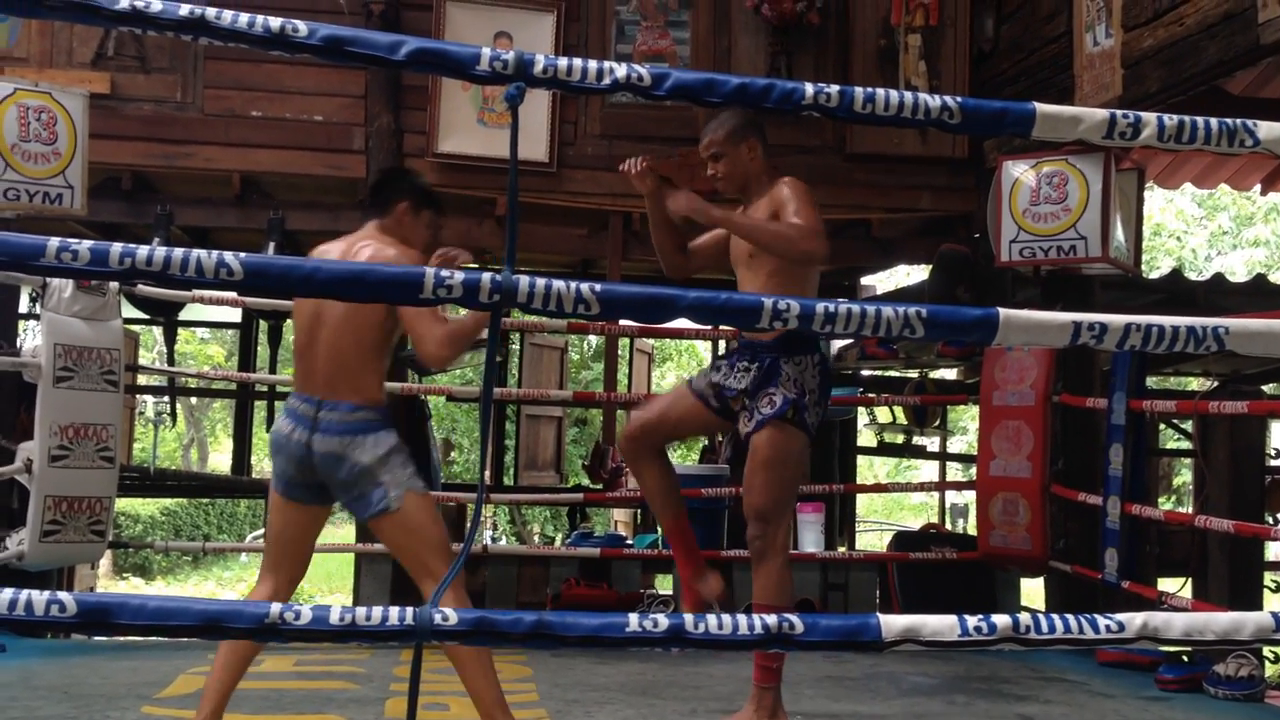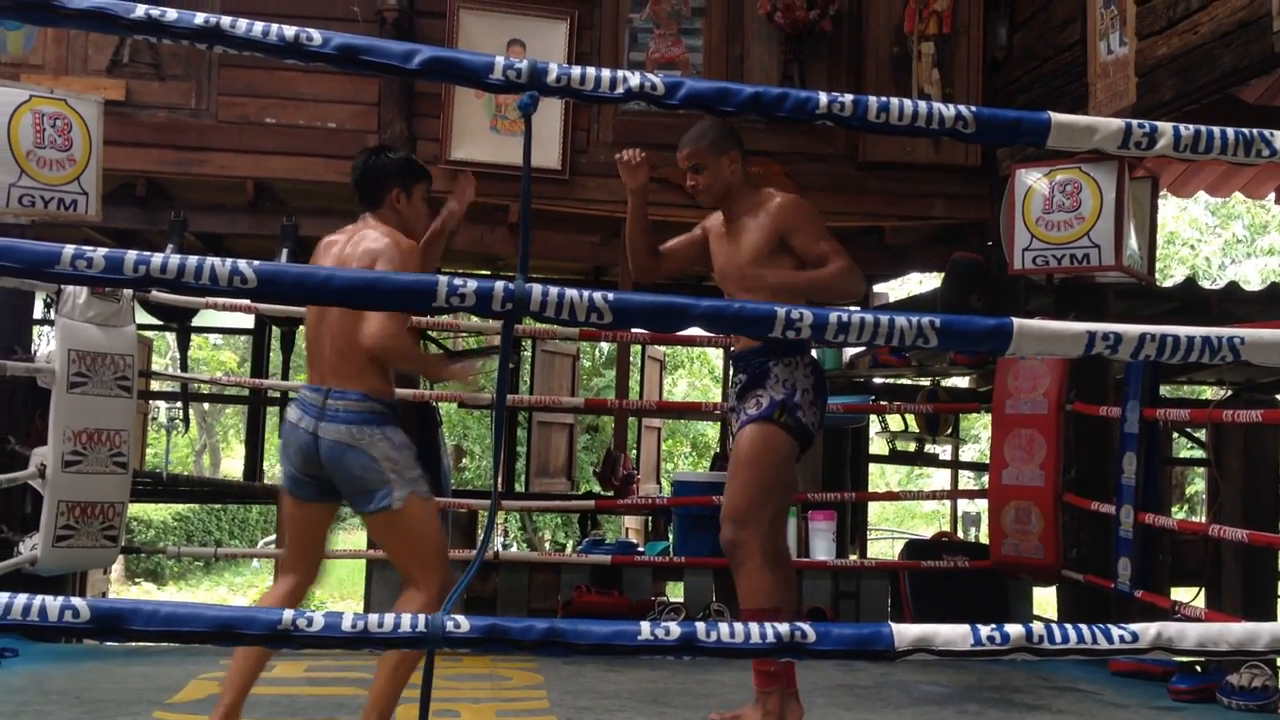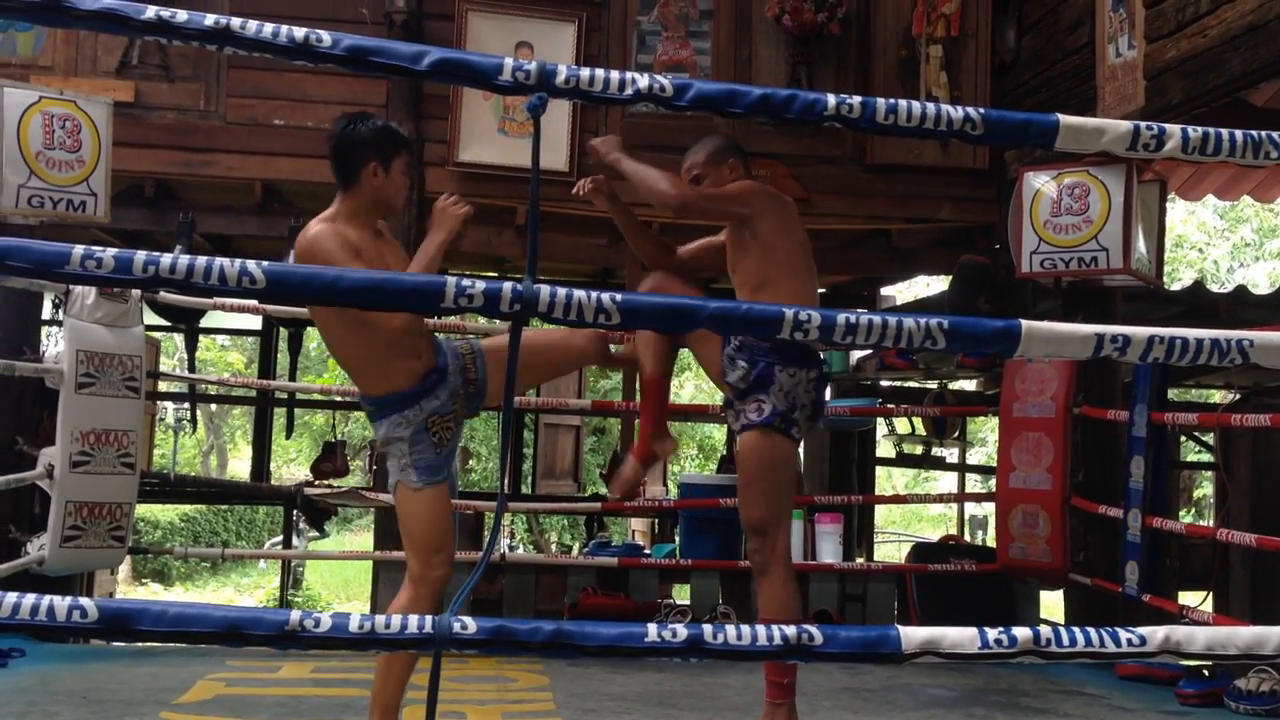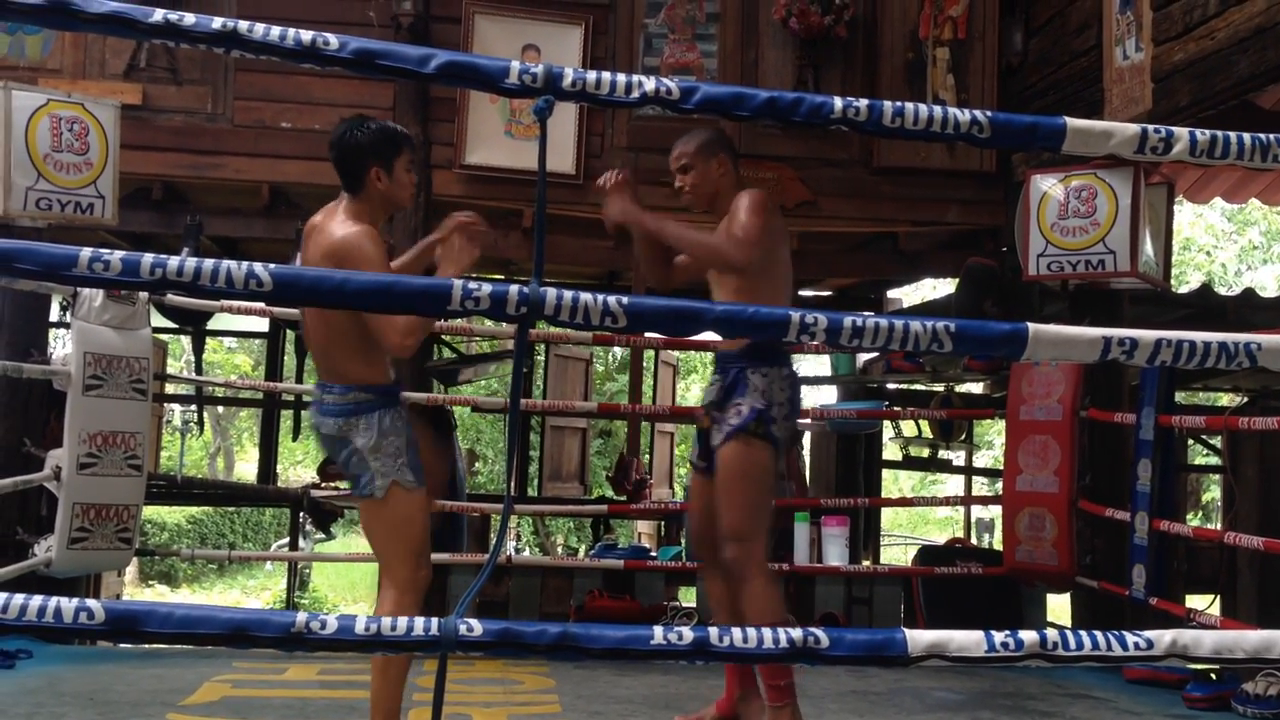
dt=0.4s
person 1, frame 1
left shoulder: (789, 194)
right shoulder: (739, 215)
left elbow: (813, 248)
right elbow: (678, 265)
left wrist: (714, 213)
right wrist: (654, 199)
left hip: (789, 367)
right hip: (741, 364)
left knee: (765, 535)
right knee: (637, 436)
right ankle: (692, 573)
person 1, frame 2
left shoulder: (783, 209)
right shoulder: (712, 229)
left elbow: (851, 281)
right elbow: (645, 270)
left wrist: (774, 282)
right wrist: (636, 197)
left hip: (785, 376)
right hip: (745, 380)
left knee: (739, 533)
right knee: (764, 544)
person 1, frame 3
left shoulder: (757, 199)
right shoulder: (736, 231)
left elbow: (677, 200)
right elbow: (665, 260)
left wrist: (620, 158)
right wrist: (613, 205)
left hip: (782, 374)
right hip: (751, 364)
left knee: (765, 547)
right knee: (656, 290)
right ankle: (646, 447)
person 1, frame 4
left shoulder: (752, 205)
right shoulder: (729, 223)
left elbow: (741, 258)
right elbow: (663, 275)
left wrist: (642, 218)
right wrist: (635, 214)
left hip: (758, 382)
right hip: (730, 383)
left knee: (744, 553)
right knee: (708, 545)
person 2, frame 1
left shoulder: (321, 254)
right shoulder: (402, 258)
right elbow: (434, 352)
right wrist: (483, 313)
left hip: (297, 426)
right hip: (360, 435)
left knee: (275, 584)
right knee: (443, 582)
person 2, frame 2
left shoulder: (330, 245)
right shoulder: (395, 245)
right elbow: (378, 336)
left wrist: (449, 221)
right wrist: (436, 365)
left hip: (306, 418)
right hip: (361, 429)
left knee: (292, 581)
right knee: (429, 583)
person 2, frame 3
left shoulder: (372, 228)
right shoulder: (319, 241)
right elbow: (395, 316)
right wrist: (438, 239)
left hip: (451, 367)
right hip: (404, 414)
left knee: (587, 340)
right knee: (427, 574)
person 2, frame 4
left shoulder: (334, 221)
right shoulder: (352, 239)
right elbow: (401, 339)
left wrist: (436, 244)
right wrist: (450, 271)
left hip: (349, 402)
right hip: (364, 415)
left knee: (435, 462)
right knee: (407, 576)
